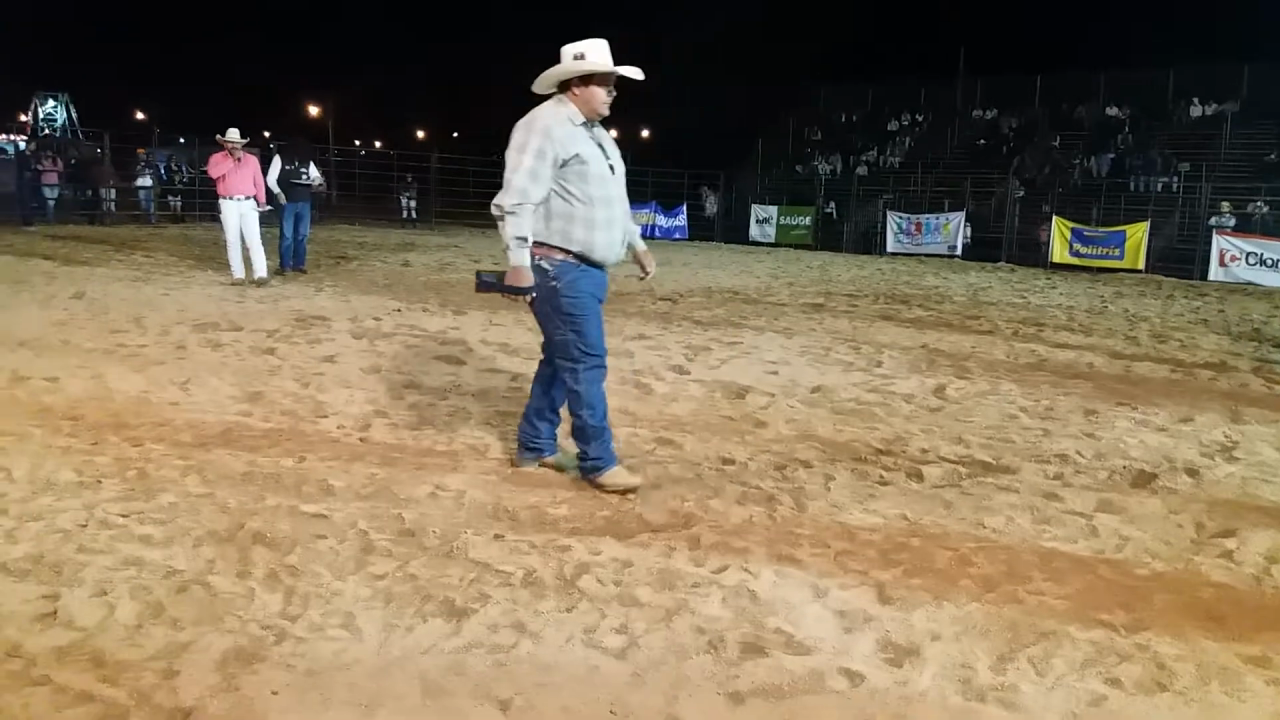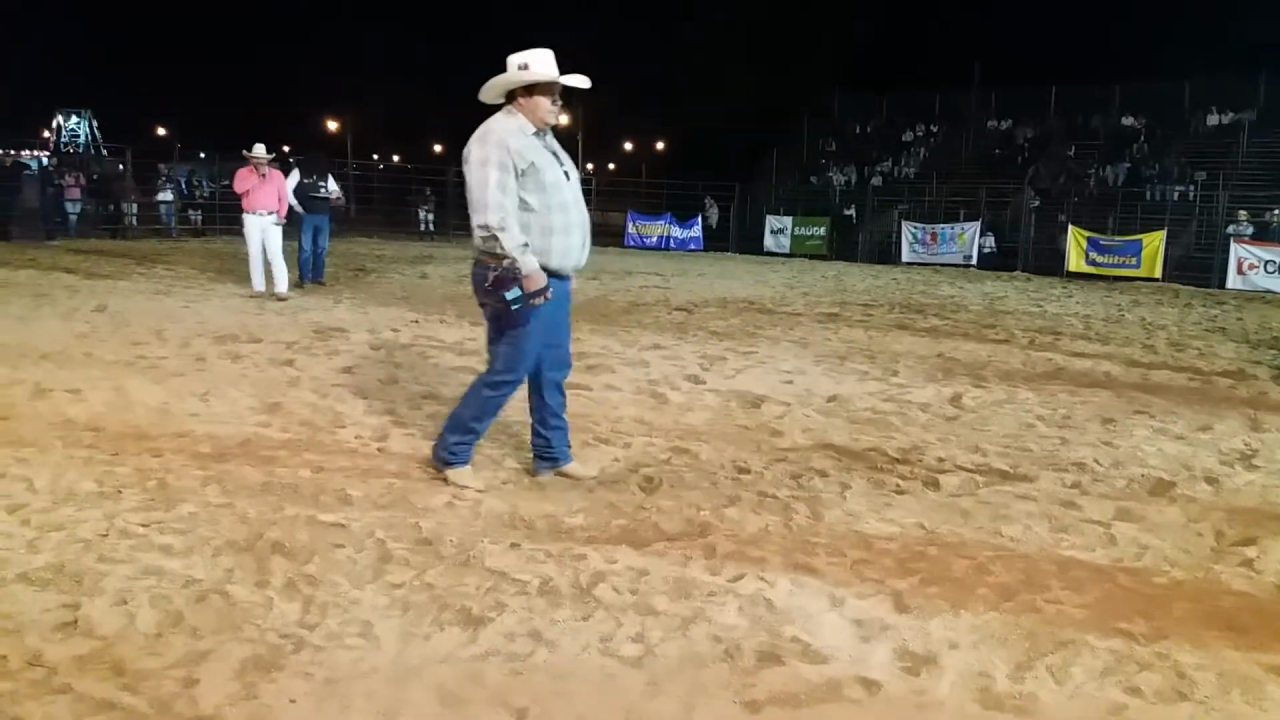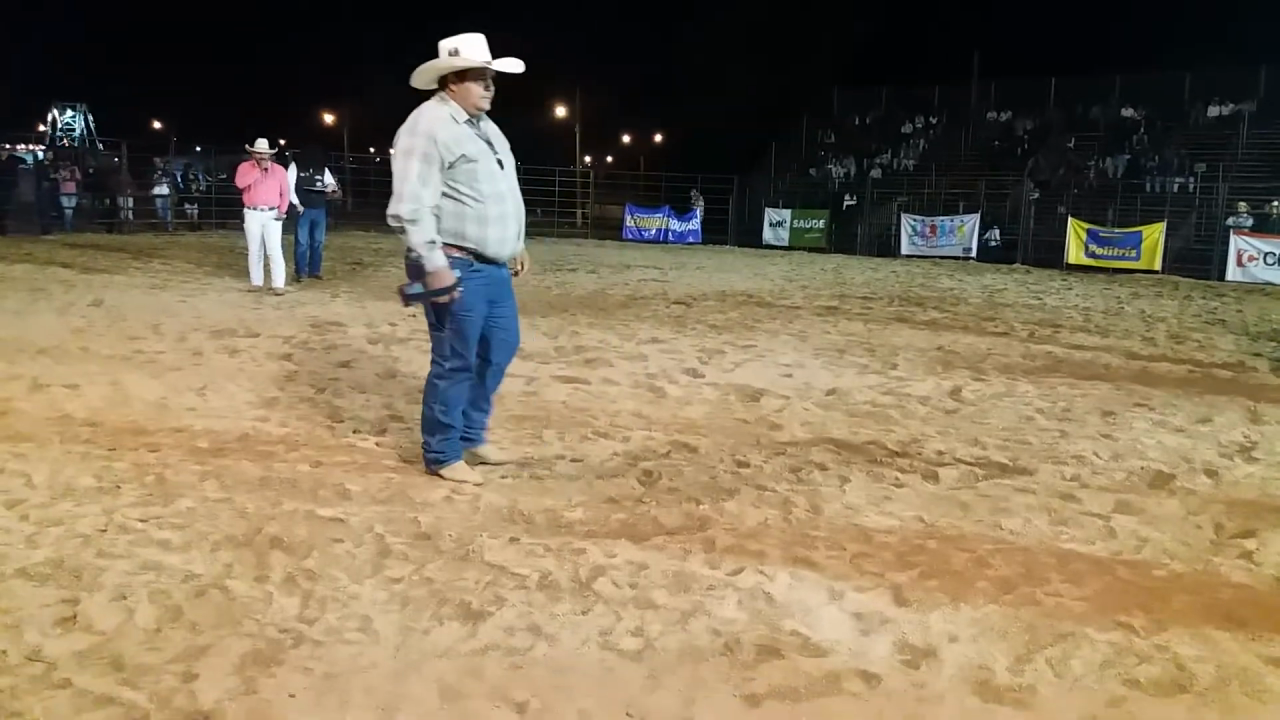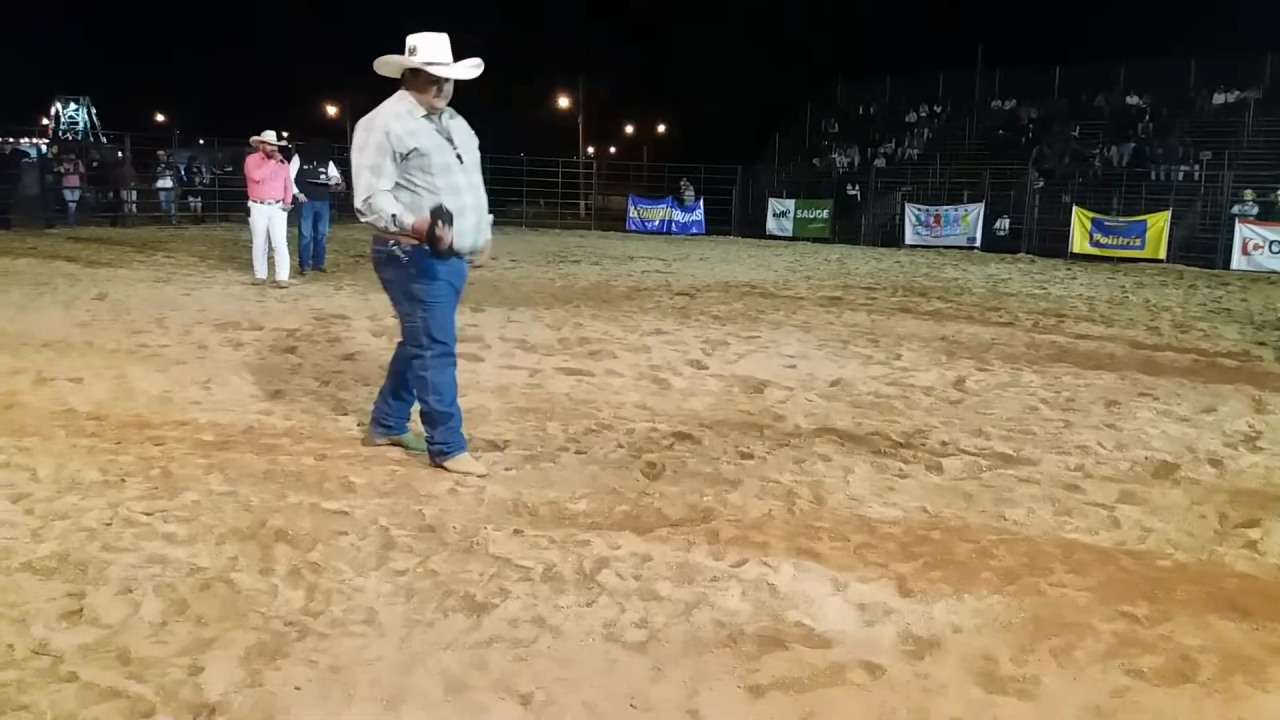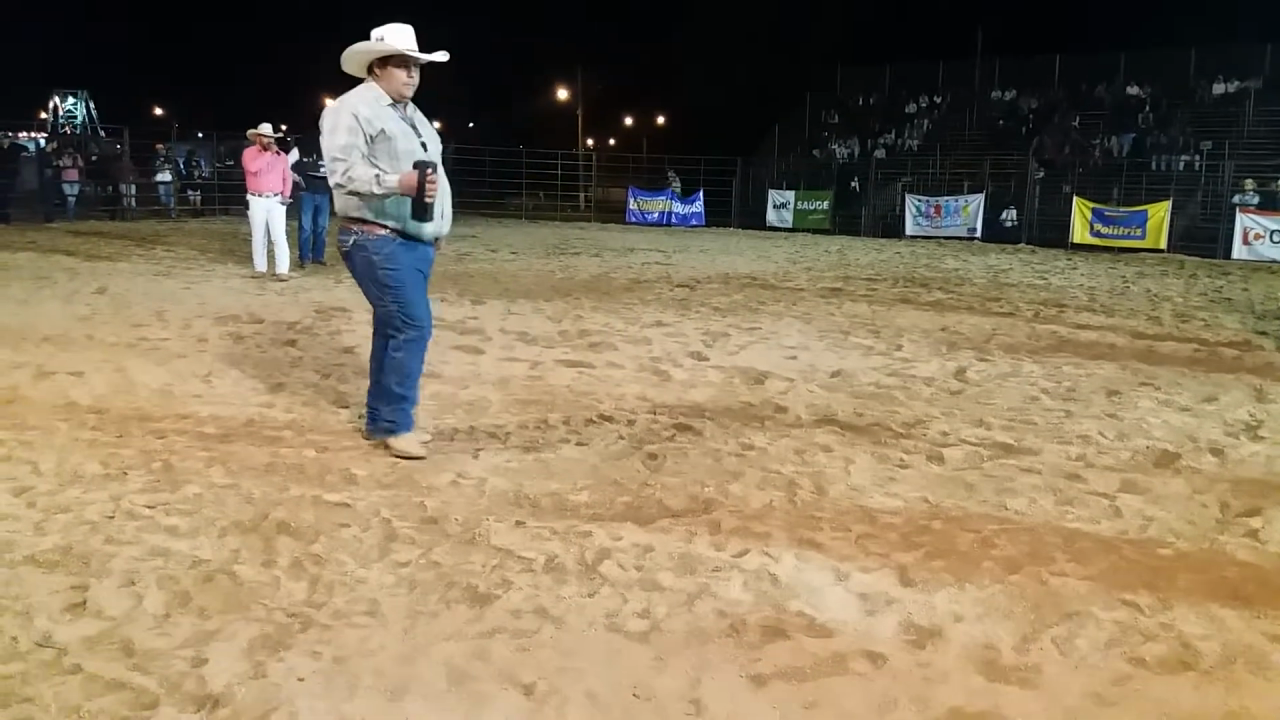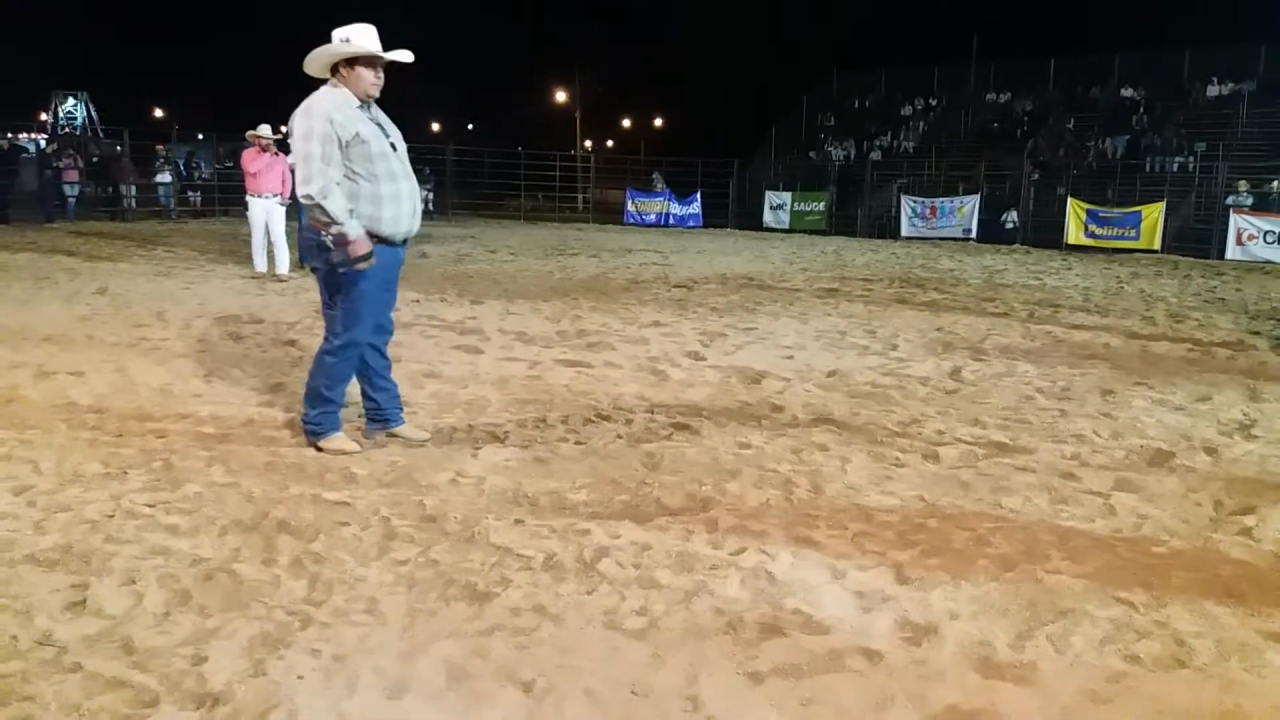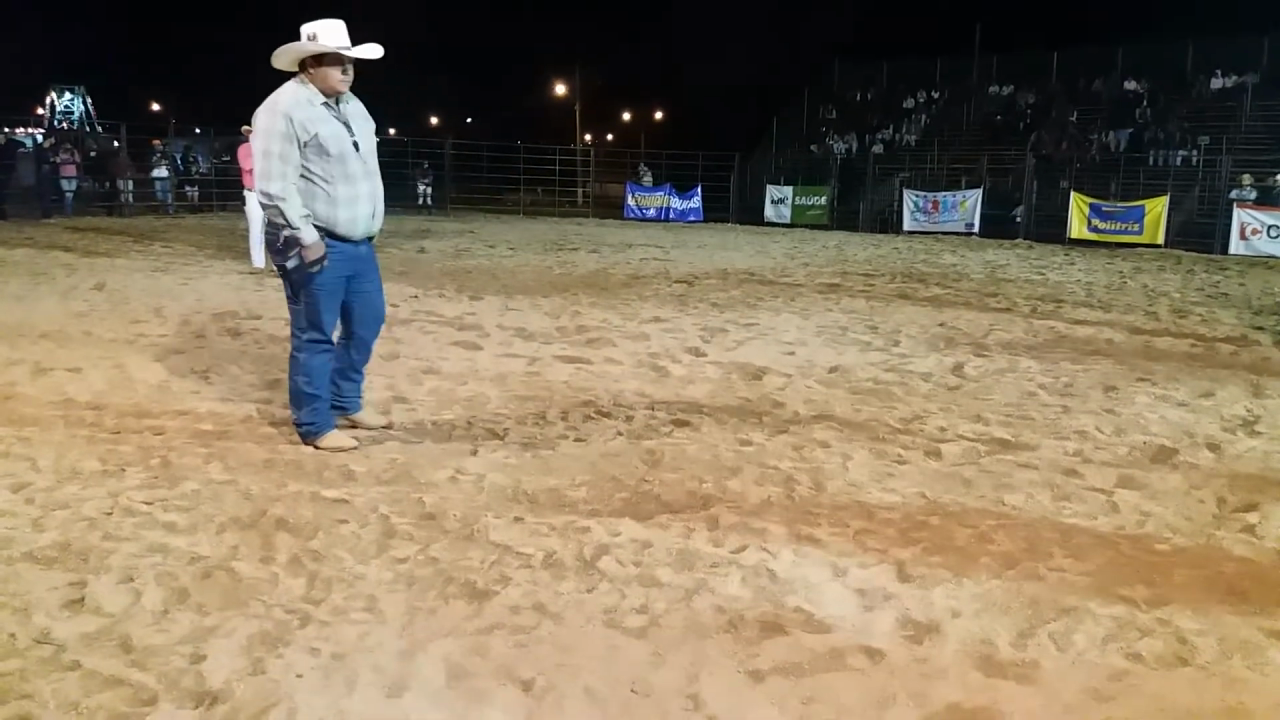
dt=0.4s
person 1, frame 1
left shoulder: (594, 131)
right shoulder: (544, 127)
left elbow: (609, 200)
right elbow: (516, 200)
left wrist: (637, 245)
right wrist: (519, 259)
left hip: (586, 268)
right hip: (556, 269)
left knee: (562, 359)
right knee: (586, 360)
left ankle: (534, 445)
right ankle: (599, 462)
person 1, frame 2
left shoulder: (542, 140)
right shoulder: (497, 139)
right elbow: (495, 217)
left wrist: (552, 271)
right wrist: (528, 269)
left hip: (550, 279)
right hip: (515, 280)
left knee: (552, 370)
right knee: (507, 371)
left ankle: (552, 454)
right ankle: (451, 454)
person 1, frame 3
left shoulder: (482, 126)
right shoulder: (427, 128)
right elbow: (410, 207)
left wrist: (517, 244)
right wrist: (433, 265)
left hip: (492, 266)
right hip: (453, 267)
left knee: (500, 348)
right knee: (456, 361)
left ankle: (470, 436)
right ankle: (443, 454)
person 1, frame 4
left shoulder: (454, 123)
right shoulder: (384, 124)
left elbow: (471, 183)
right elbow: (370, 196)
left wrist: (483, 233)
right wrist: (417, 221)
left hip: (452, 257)
right hip: (413, 257)
left knee: (421, 343)
right knee: (435, 348)
left ankle: (387, 423)
right ankle: (448, 446)
person 1, frame 5
left shoulder: (411, 115)
right shoulder: (352, 109)
left elbow: (428, 170)
right elbow: (344, 172)
left wrist: (431, 208)
right wrist: (397, 183)
left hip: (417, 243)
right hip: (378, 243)
left knee: (396, 331)
right knee: (413, 327)
left ankle: (391, 418)
right ankle: (391, 424)
person 1, frame 6
left shoulder: (370, 112)
right shoulder: (321, 112)
right elbow: (316, 187)
left wrist: (388, 236)
right wrist: (352, 236)
left hip: (386, 247)
right hip: (351, 249)
left knee: (376, 335)
right knee: (347, 338)
left ankle: (385, 417)
right ankle: (321, 426)
person 1, frame 7
left shoulder: (351, 106)
right shoulder: (284, 110)
right elbow: (274, 186)
left wrist: (367, 228)
right wrist: (305, 238)
left hip: (358, 243)
right hip: (317, 246)
left knee: (366, 322)
right knee: (315, 334)
left ankle: (345, 403)
right ankle: (315, 425)
